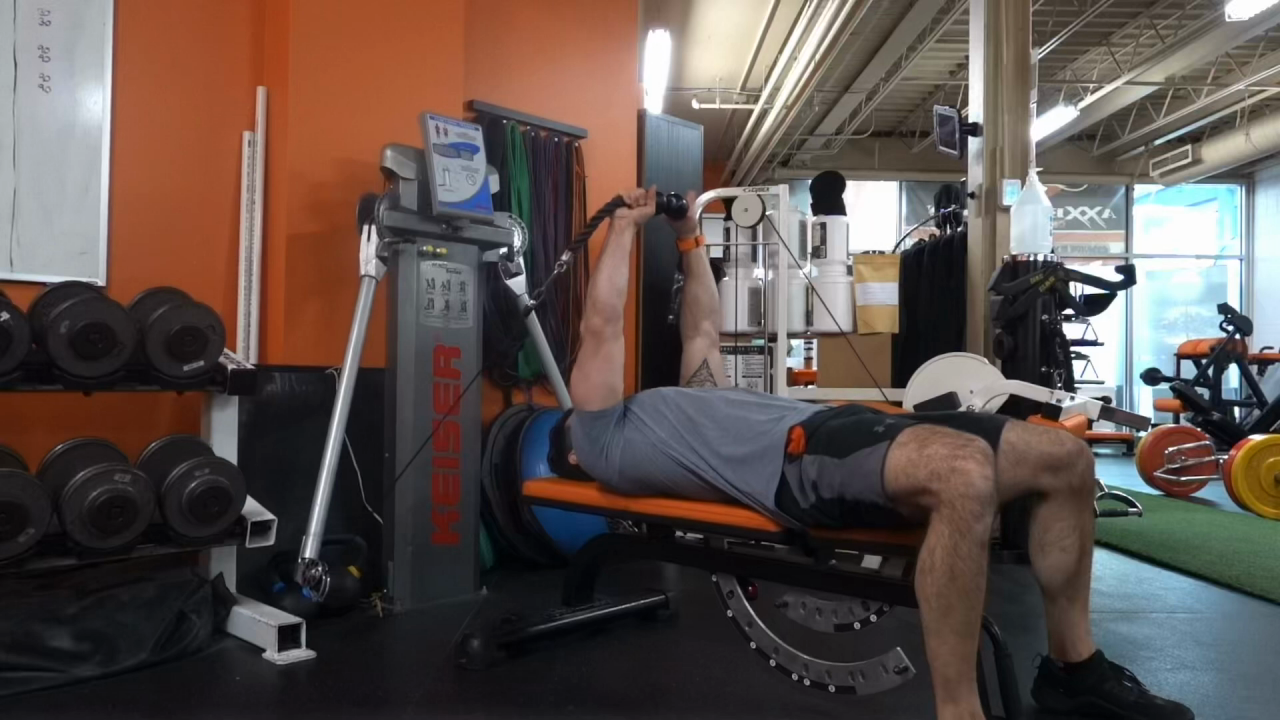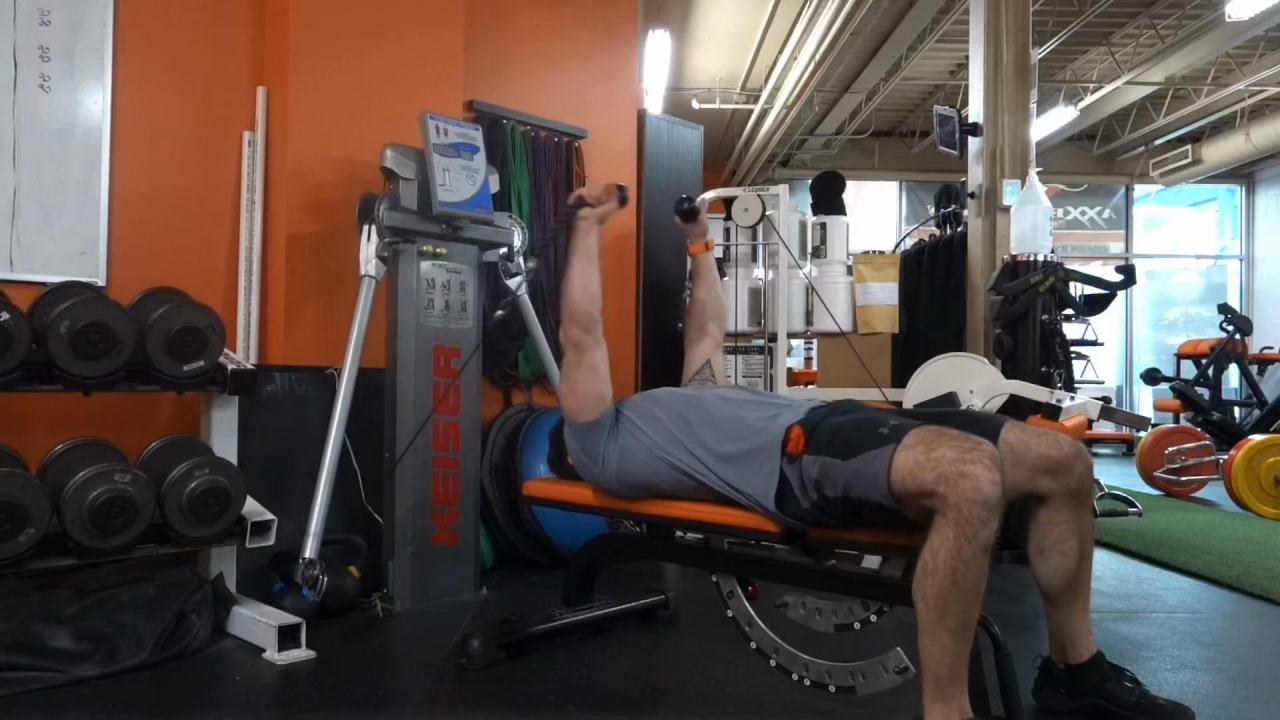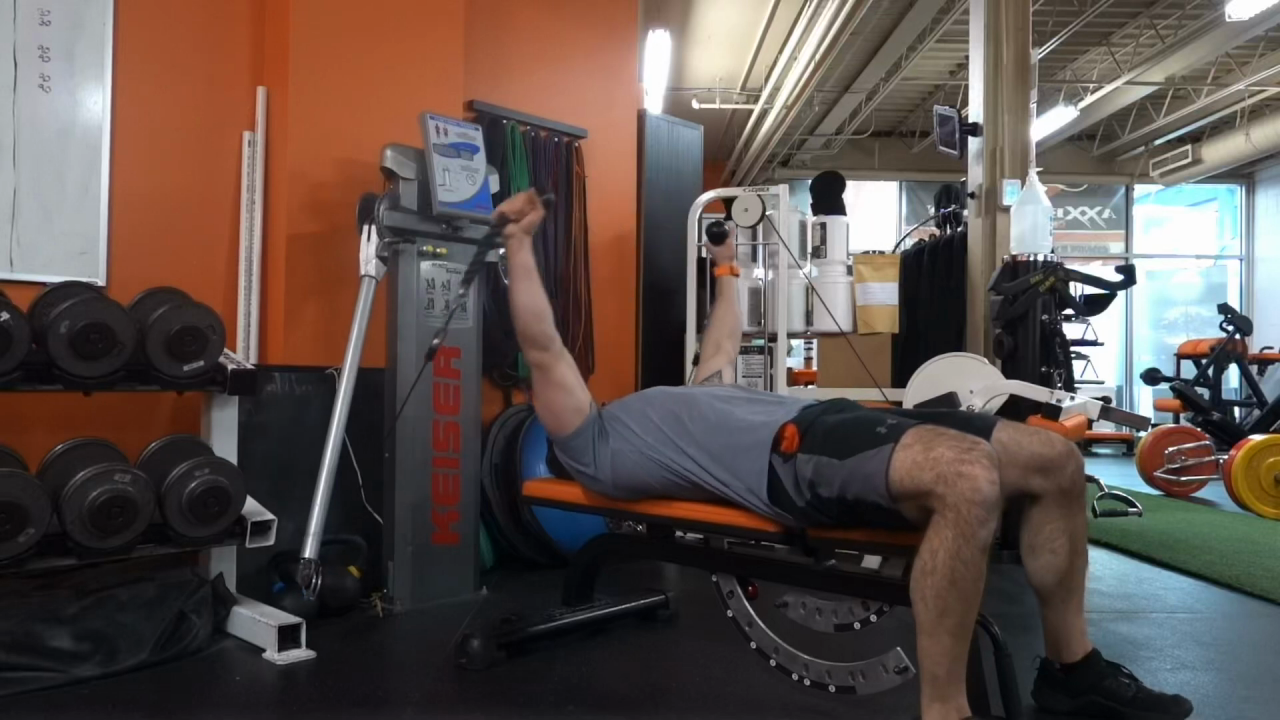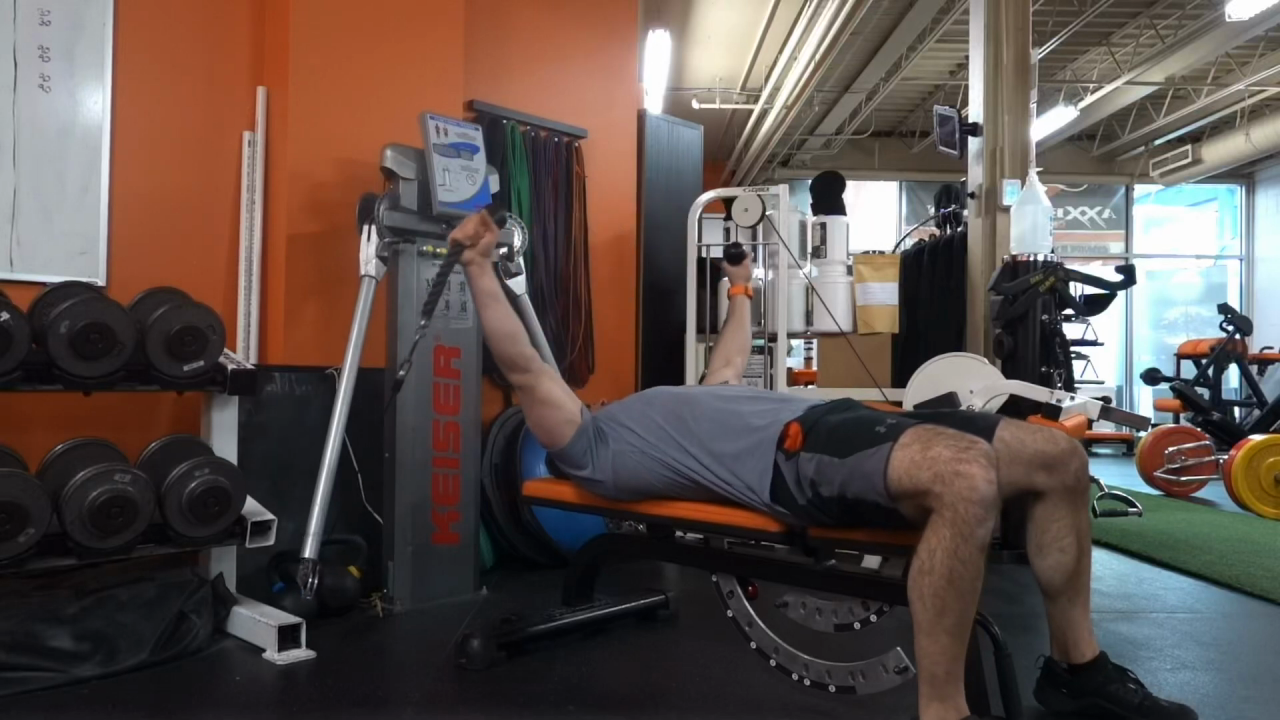
dt=0.2s
person 1, frame 1
left shoulder: (684, 405)
right shoulder: (605, 444)
left elbow: (703, 329)
right elbow: (601, 328)
left wrist: (690, 241)
right wrist: (624, 226)
left hip: (835, 423)
right hip: (796, 457)
left knee: (1065, 461)
right knee: (964, 473)
left ankle: (1073, 667)
person 1, frame 2
left shoulder: (682, 408)
right shoulder: (602, 449)
left elbow: (707, 333)
right elbow: (581, 337)
left wrist: (698, 245)
right wrist: (591, 225)
left hip: (837, 423)
right hip: (794, 455)
left knee: (1063, 463)
right knee: (971, 480)
left ankle: (1074, 668)
person 1, frame 3
left shoulder: (666, 412)
right shoulder: (595, 450)
left elbow: (720, 351)
right elbow: (544, 353)
left wrist: (726, 273)
right wrist: (521, 240)
left hip: (832, 420)
right hip: (787, 453)
left knee: (1056, 463)
right knee: (970, 480)
person 1, frame 4
left shoulder: (660, 415)
right shoulder: (594, 451)
left elbow: (726, 371)
right elbow: (526, 372)
left wrist: (740, 292)
right wrist: (481, 266)
left hip: (834, 417)
right hip: (790, 451)
left knee: (1059, 460)
right knee: (967, 480)
